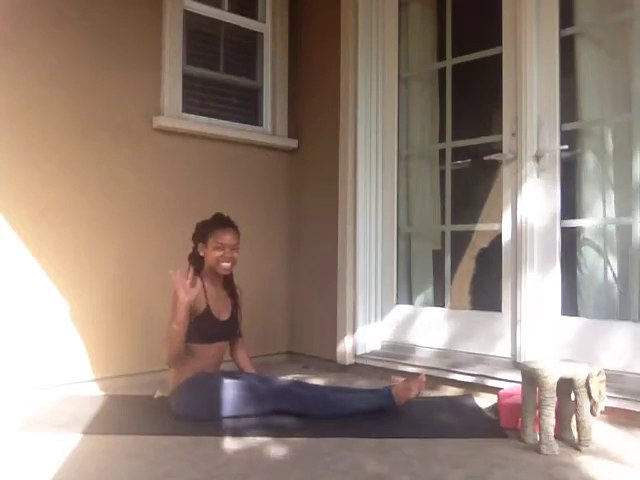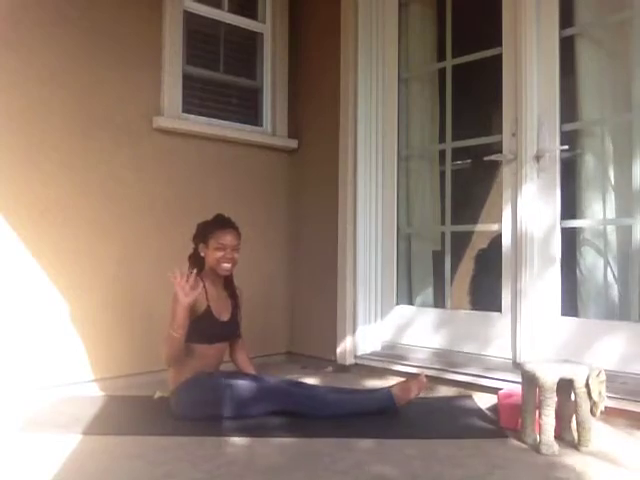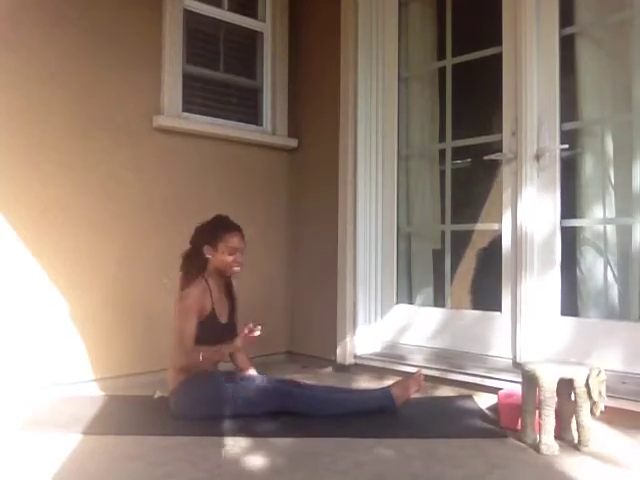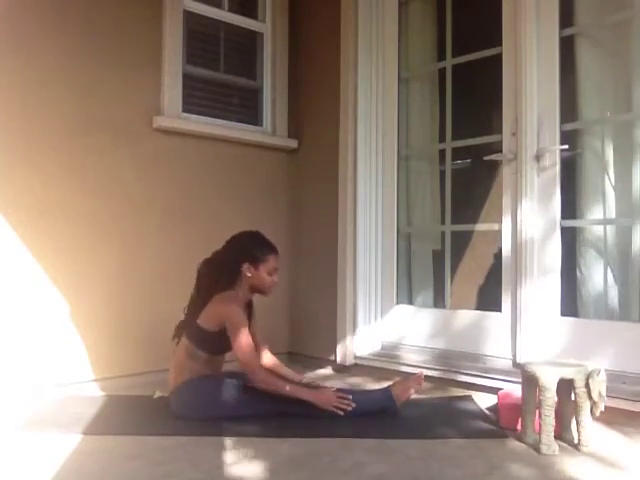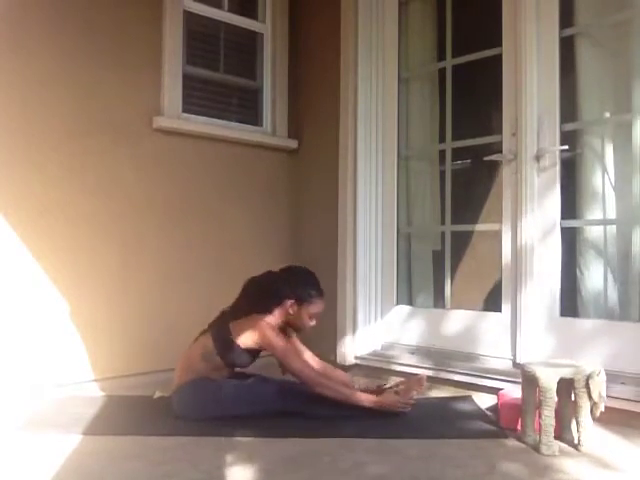
dt=0.4s
person 1, frame 1
left shoulder: (233, 293)
right shoulder: (191, 290)
right elbow: (171, 358)
left wrist: (259, 383)
right wrist: (182, 306)
left hip: (213, 382)
right hip: (191, 392)
left knee: (286, 387)
right knee: (282, 395)
left ankle: (384, 395)
right ankle: (388, 397)
person 1, frame 2
left shoulder: (233, 294)
right shoulder: (193, 291)
right elbow: (171, 358)
left wrist: (261, 384)
right wrist: (182, 306)
left hip: (213, 383)
right hip: (191, 392)
left knee: (288, 387)
right knee: (283, 395)
left ankle: (385, 396)
right ankle: (389, 398)
person 1, frame 3
left shoulder: (227, 292)
right shoulder: (196, 293)
left elbow: (236, 349)
right elbow: (181, 360)
left wrist: (258, 379)
right wrist: (230, 348)
left hip: (208, 382)
right hip: (190, 394)
left knee: (284, 386)
right knee: (282, 395)
left ankle: (384, 396)
right ankle: (386, 398)
person 1, frame 4
left shoulder: (239, 302)
right shoulder: (230, 306)
left elbow: (262, 356)
right elbow: (255, 374)
left wrist: (306, 384)
right wrist: (312, 395)
left hip: (205, 385)
right hip: (191, 394)
left knee: (282, 389)
right knee: (280, 399)
left ankle: (383, 397)
right ankle: (386, 399)
person 1, frame 5
left shoulder: (275, 323)
right shoulder: (266, 330)
left elbow: (316, 365)
right elbow: (316, 384)
left wrist: (372, 388)
right wrist: (374, 400)
left hip: (210, 384)
right hip: (194, 394)
left knee: (288, 390)
right knee: (285, 397)
left ankle: (387, 395)
right ankle: (383, 404)
